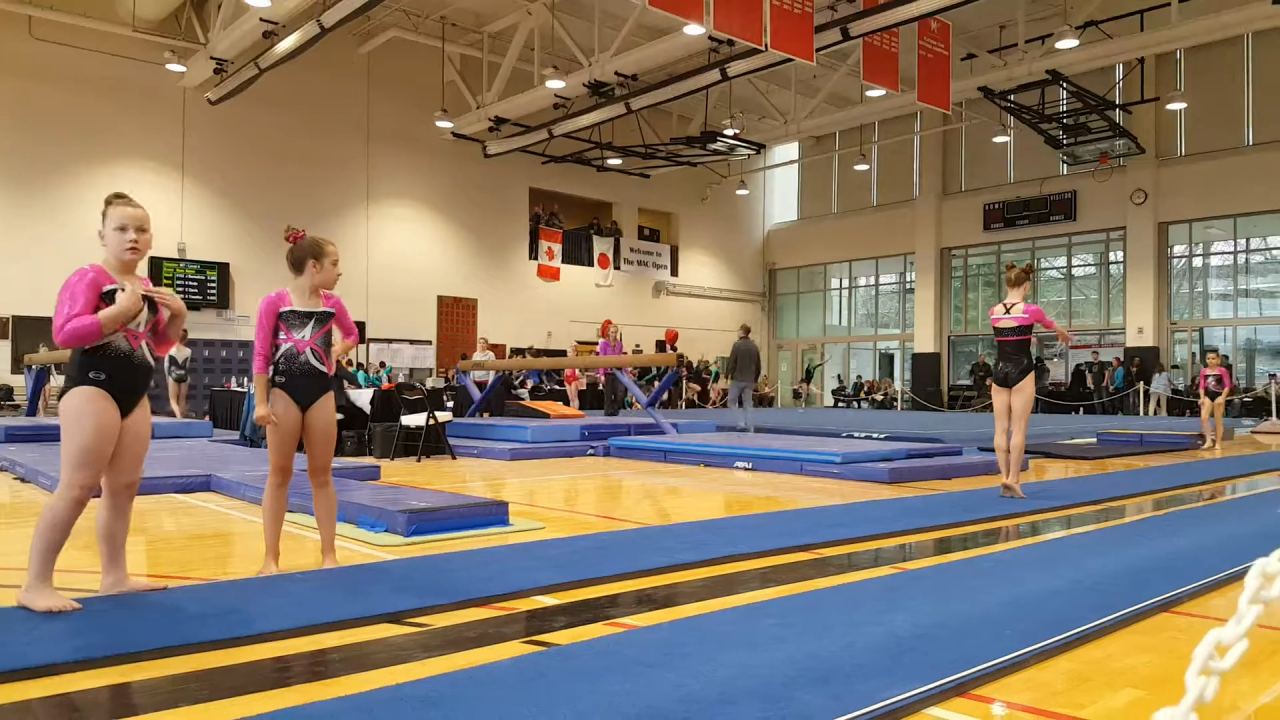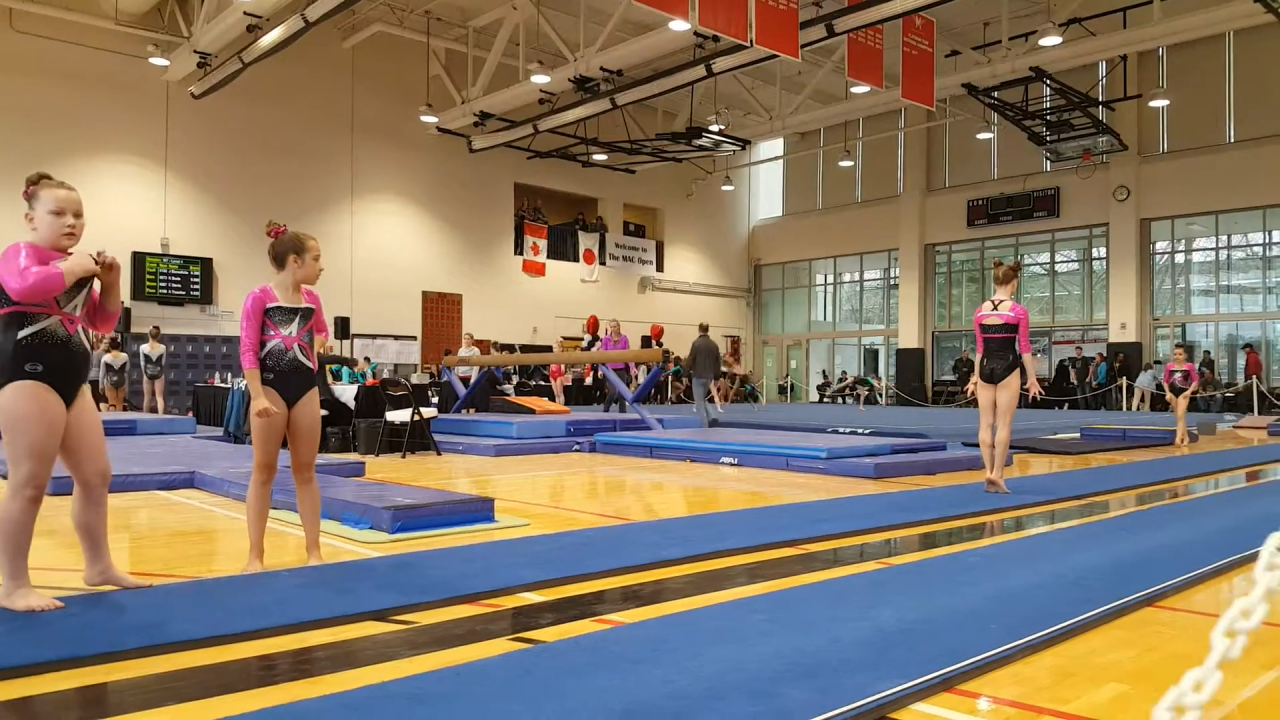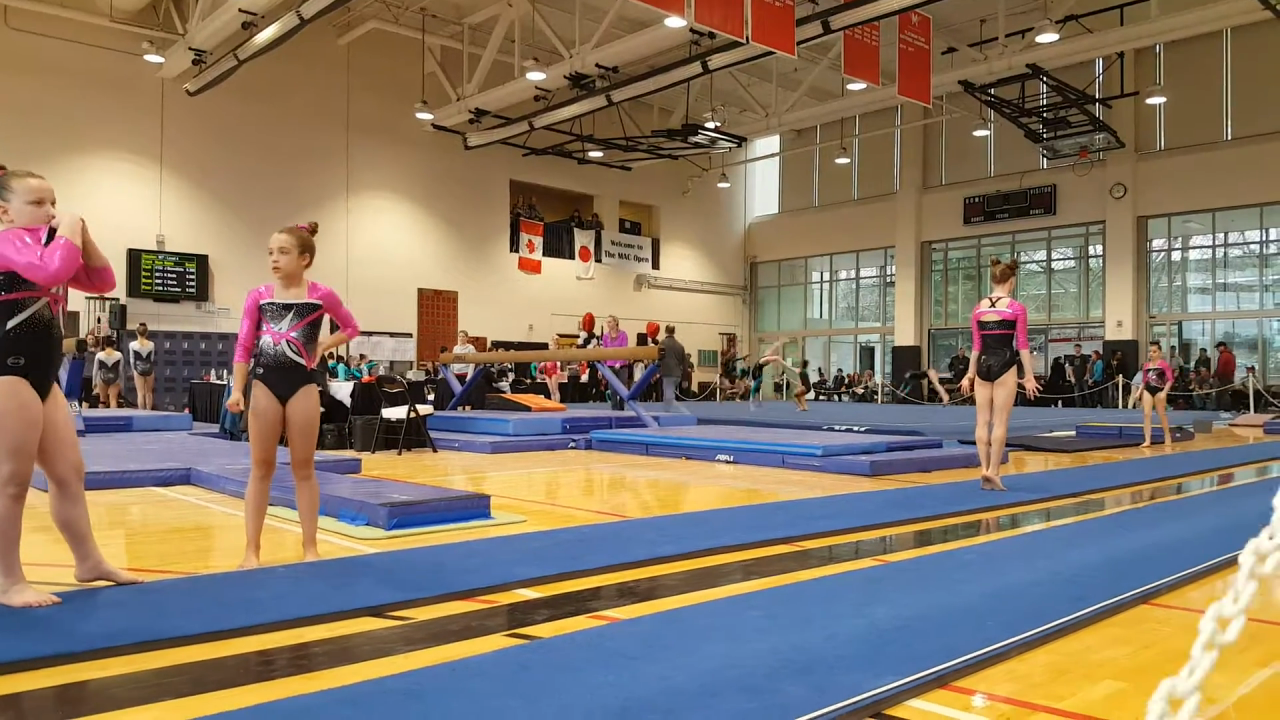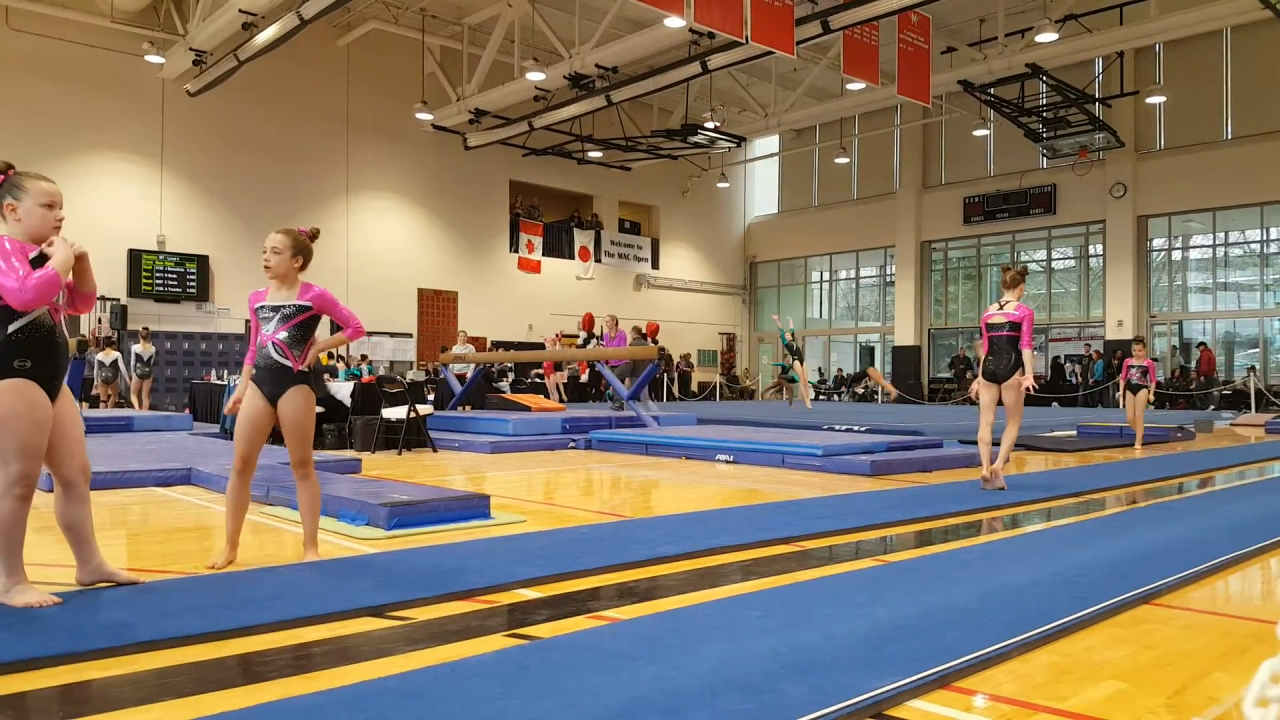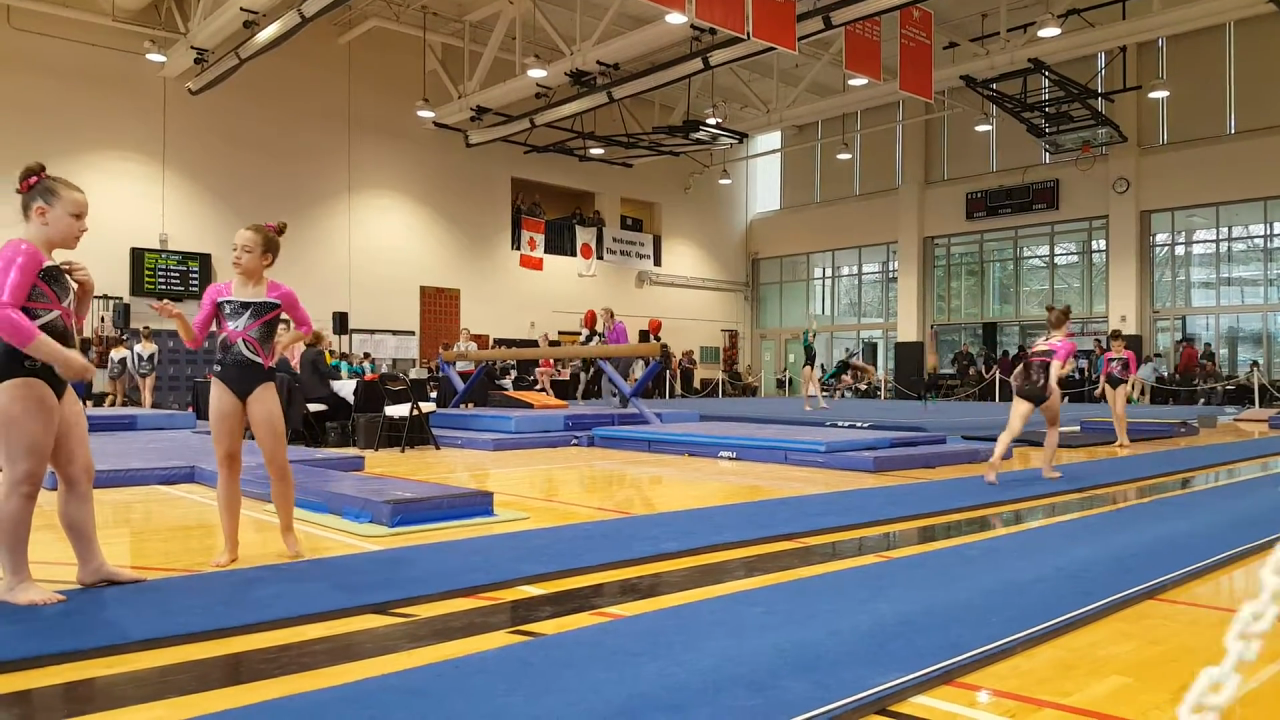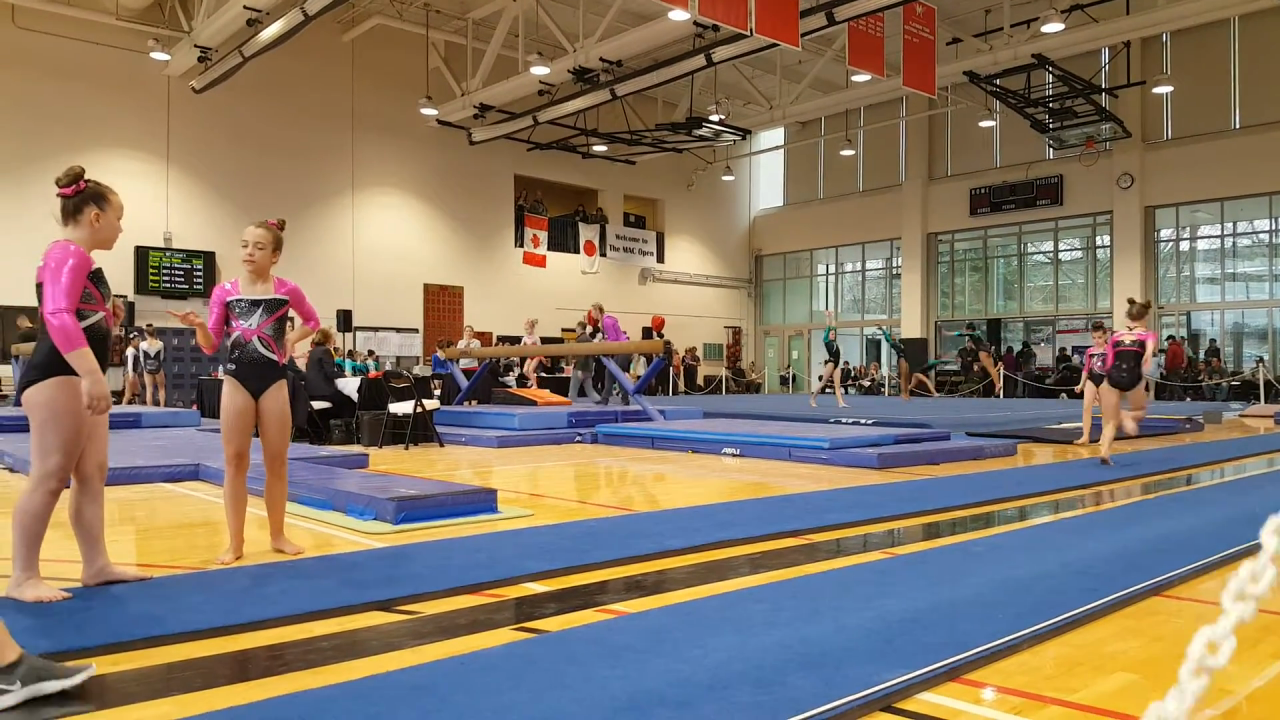
dt=0.5s
person 1, frame 1
left shoulder: (148, 289)
right shoulder: (88, 278)
left elbow: (159, 347)
right elbow: (66, 333)
left wrist: (177, 317)
right wrist: (121, 310)
left hip: (134, 396)
right hip: (91, 389)
left knee: (124, 488)
right knee: (77, 487)
left ankle: (114, 575)
right ankle: (35, 584)
person 1, frame 2
left shoulder: (76, 269)
left elbow: (102, 324)
left wrist: (110, 281)
right wrist: (74, 267)
left hip: (73, 384)
left knee: (96, 477)
left ankle: (99, 566)
person 1, frame 3
left shoulder: (46, 244)
left elbow: (102, 282)
right elbow: (56, 268)
left wrist: (80, 236)
right wrist: (68, 230)
left hip: (41, 377)
left knee: (69, 473)
left ankle: (89, 561)
person 1, frame 4
left shoulder: (42, 256)
left elbow: (83, 303)
left wrist: (81, 263)
right wrist: (60, 257)
left hip: (50, 378)
left knee: (76, 474)
left ankle: (90, 564)
person 1, frame 5
left shoulder: (51, 264)
left elbow: (66, 322)
left wrist: (83, 292)
right wrist: (61, 356)
left hip: (51, 379)
left knee: (80, 474)
left ankle: (92, 564)
person 1, frame 6
left shoulder: (76, 258)
right shoulder: (69, 254)
right elbow: (57, 318)
left wrist: (106, 317)
right wrist: (93, 376)
left hip: (75, 378)
right hip: (57, 378)
left knee: (93, 474)
right knee: (50, 477)
left ankle: (96, 564)
right ankle: (23, 577)
person 2, frame 1
left shoulder: (333, 304)
right shoulder: (274, 302)
left elbow: (351, 336)
right elbow: (260, 356)
left wrist: (334, 354)
right wrist: (260, 402)
left hip: (322, 391)
right hip: (284, 390)
left knee: (322, 475)
right knee: (279, 473)
left ankle: (329, 554)
right ankle: (271, 557)
person 2, frame 2
left shoulder: (312, 299)
right shoulder: (259, 298)
right elbow: (248, 351)
left wrist: (313, 352)
right wrist: (257, 396)
left hip: (306, 388)
right hip: (271, 387)
left knee: (305, 471)
right knee: (264, 471)
left ankle: (314, 551)
right ankle: (255, 555)
person 2, frame 3
left shoulder: (322, 296)
right shoulder: (258, 296)
left elbow: (351, 328)
right elbow: (244, 346)
left wrist: (322, 346)
right wrist: (237, 390)
left hip: (303, 384)
right hip: (265, 382)
left knee: (303, 467)
right knee: (261, 468)
left ankle: (310, 547)
right ankle: (252, 550)
person 2, frame 4
left shoulder: (314, 296)
right shoulder: (257, 299)
left elbow: (355, 327)
right elbow: (253, 350)
left wrist: (317, 348)
right wrist: (239, 391)
left hip: (295, 384)
right hip: (259, 384)
left knee: (302, 467)
right knee: (241, 465)
left ankle: (310, 546)
right ankle: (230, 546)
person 2, frame 5
left shoulder: (280, 294)
right shoulder: (216, 292)
left elbow: (305, 327)
right elbow: (194, 340)
left wrist: (281, 344)
right wrist: (179, 318)
left hip: (261, 381)
right hip: (224, 380)
left knee: (277, 463)
right knee: (227, 463)
left ankle: (287, 531)
right ankle: (230, 544)
person 2, frame 6
left shoulder: (288, 291)
right shoulder: (224, 292)
left elbow: (312, 321)
right elbow: (211, 345)
left wrist: (291, 340)
right wrist: (198, 326)
left hip: (273, 378)
right hip: (237, 378)
left knee: (277, 462)
right knee: (235, 461)
left ankle: (278, 534)
right ankle: (235, 541)
person 3, frame 1
left shoulder: (994, 312)
right shoulder: (1031, 311)
right elbow: (1050, 326)
right wrist: (1065, 335)
left hip: (1000, 371)
right hip: (1022, 371)
left knee: (1001, 429)
right knee: (1018, 429)
left ankle: (1005, 479)
right ankle: (1013, 479)
person 3, frame 2
left shoulder: (980, 311)
right shoulder: (1018, 311)
left elbow: (980, 347)
right elbow: (1024, 347)
left wrist: (976, 376)
right wrist: (1032, 378)
left hip: (986, 368)
right hip: (1007, 368)
left knee: (986, 424)
right knee: (1003, 424)
left ankle: (989, 474)
right ankle: (997, 474)
person 3, frame 3
left shoulder: (978, 308)
right shoulder: (1016, 308)
left elbow: (976, 344)
right elbow: (1022, 344)
left wrist: (970, 373)
right wrist: (1029, 375)
left hip: (984, 365)
right hip: (1004, 365)
left knee: (982, 422)
right knee: (1000, 422)
left ankle: (985, 471)
right ankle: (993, 472)
person 3, frame 4
left shoulder: (988, 312)
right shoulder: (1024, 311)
right elbow: (1025, 345)
left wrist: (979, 377)
right wrist: (1028, 374)
left hip: (989, 367)
right hip: (1010, 366)
left knee: (986, 422)
right knee: (1013, 423)
left ankle: (986, 471)
right ankle: (998, 466)
person 3, frame 5
left shoulder: (1037, 343)
right shoulder: (1067, 345)
right elbow: (1057, 364)
right wrist: (1053, 381)
left hip: (1025, 388)
right hip: (1044, 388)
left knee: (1011, 432)
right knee: (1053, 427)
left ankle: (995, 461)
right ankle: (1047, 468)
person 3, frame 6
left shoulder: (1115, 335)
right shoulder: (1148, 334)
right elbow: (1151, 342)
right wrist: (1148, 353)
left hip: (1113, 377)
right hip: (1132, 376)
left knee: (1110, 420)
right knee: (1140, 411)
left ankle: (1105, 452)
right ankle: (1127, 416)
